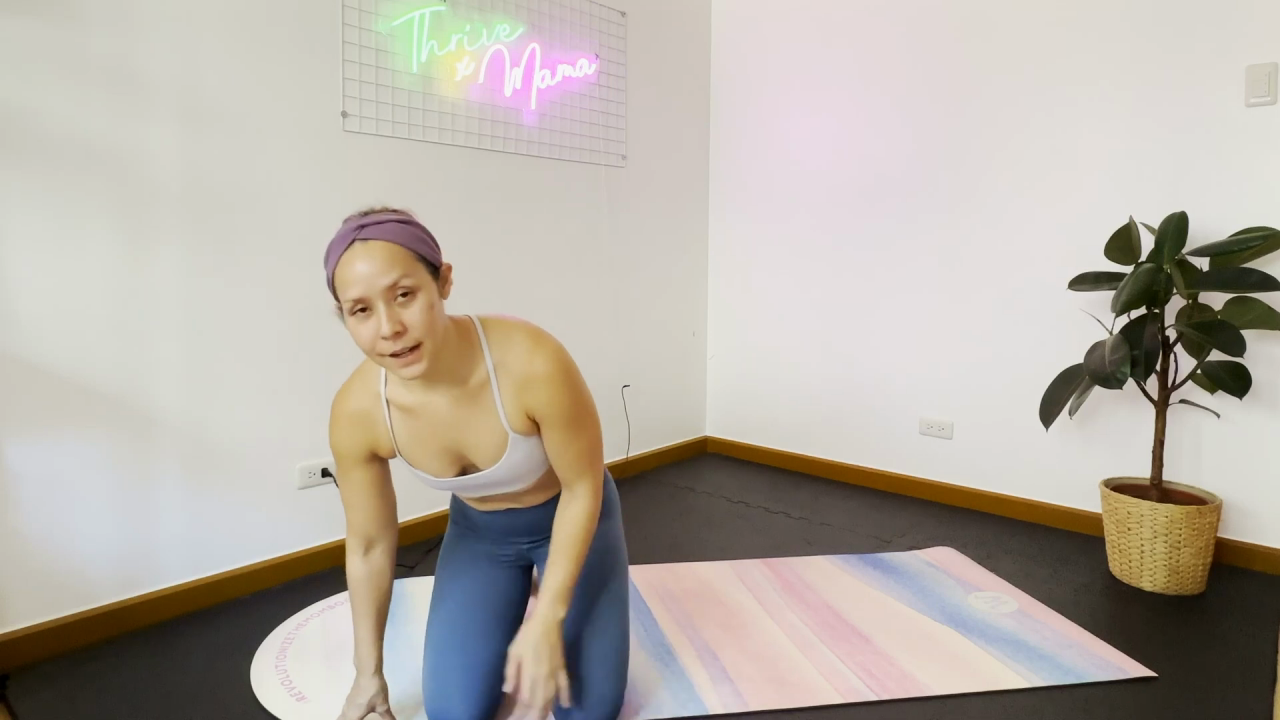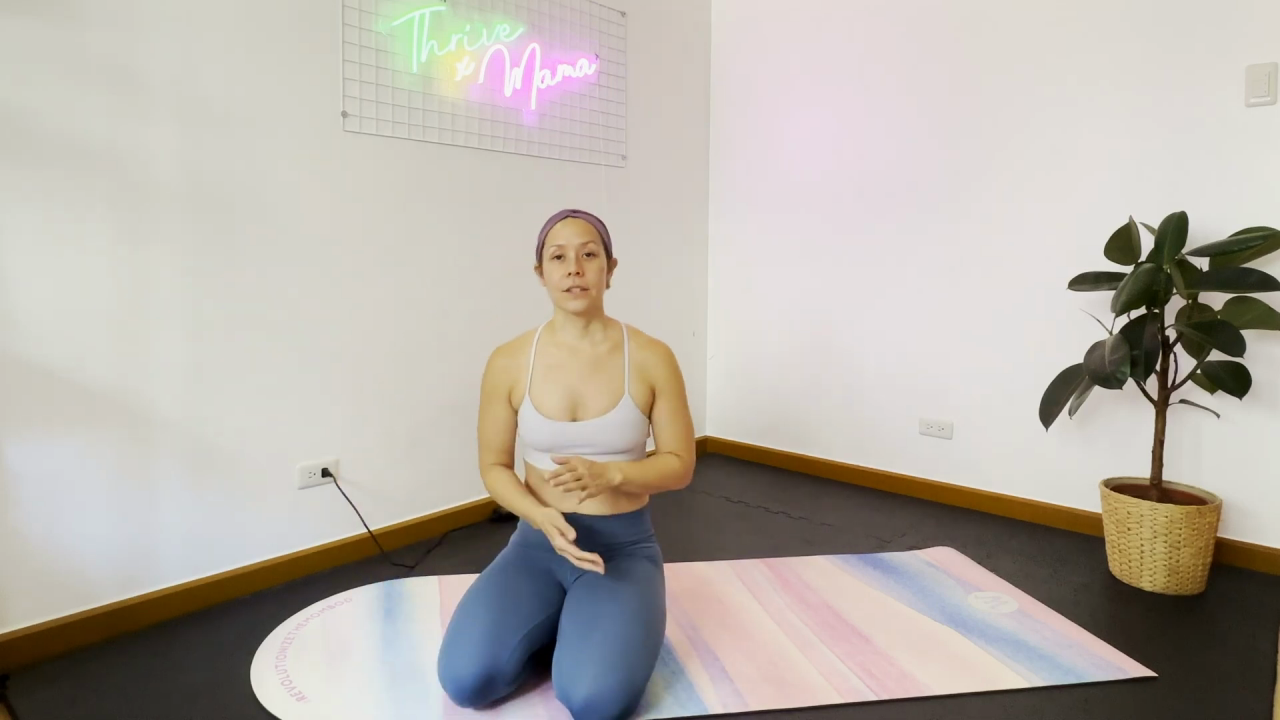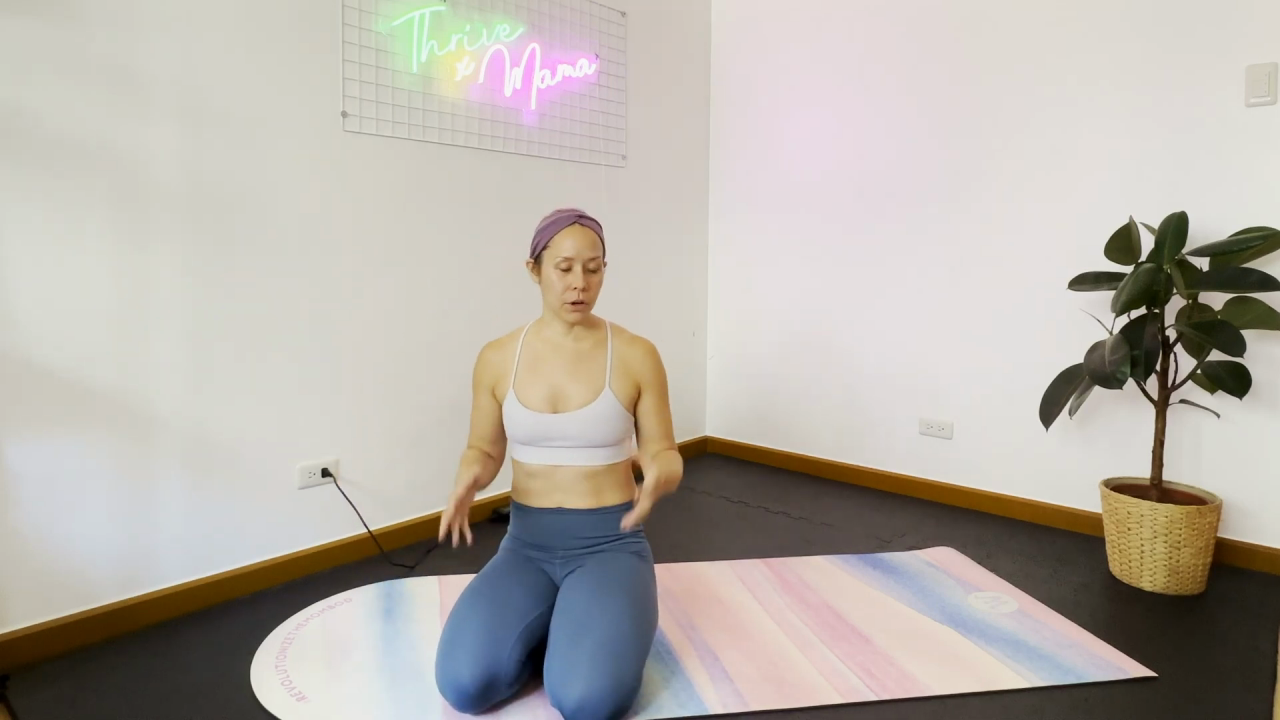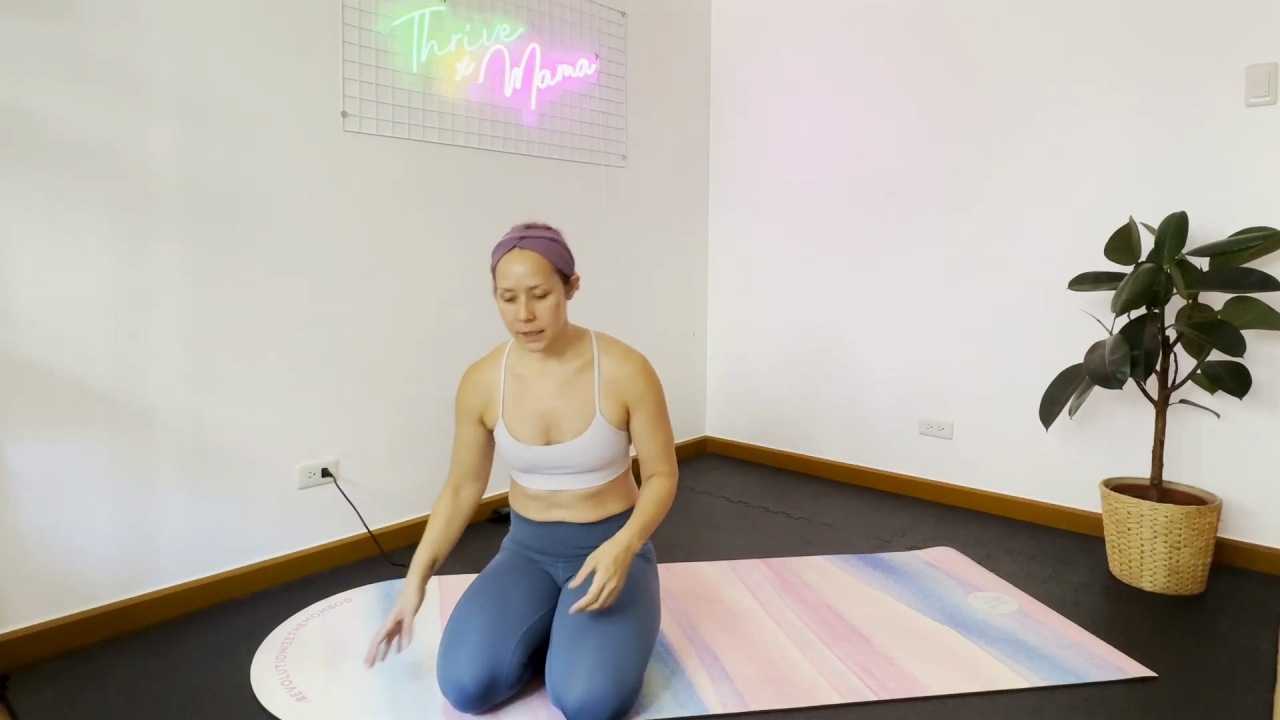
dt=1s
person 1, frame 1
left shoulder: (533, 361)
right shoulder: (356, 411)
left elbow: (584, 487)
right elbow: (369, 547)
left wrist: (546, 623)
right wrist: (368, 675)
left hip: (573, 513)
right hip: (477, 531)
left ankle: (543, 617)
right ankle: (505, 622)
person 1, frame 2
left shoulder: (651, 358)
right shoulder: (508, 361)
left elbow: (679, 465)
right elbow: (494, 468)
left wrist: (607, 473)
right wrist: (541, 516)
left hip: (623, 547)
right hip: (539, 544)
left ankle: (600, 629)
right ankle: (555, 629)
person 1, frame 3
left shoulder: (636, 354)
right shoulder: (497, 357)
left elbow: (661, 454)
right elbow: (484, 451)
left wrist: (663, 476)
right wrist: (467, 482)
left hip: (611, 545)
right hip: (527, 543)
left ankle: (601, 630)
right ankle: (551, 630)
person 1, frame 4
left shoulder: (622, 369)
right shoulder: (481, 380)
left elbow: (661, 476)
right elbow: (462, 485)
left wrist: (618, 548)
right wrist: (416, 579)
left hip: (614, 548)
right hip: (529, 547)
left ankle: (586, 622)
right ankle: (555, 626)
